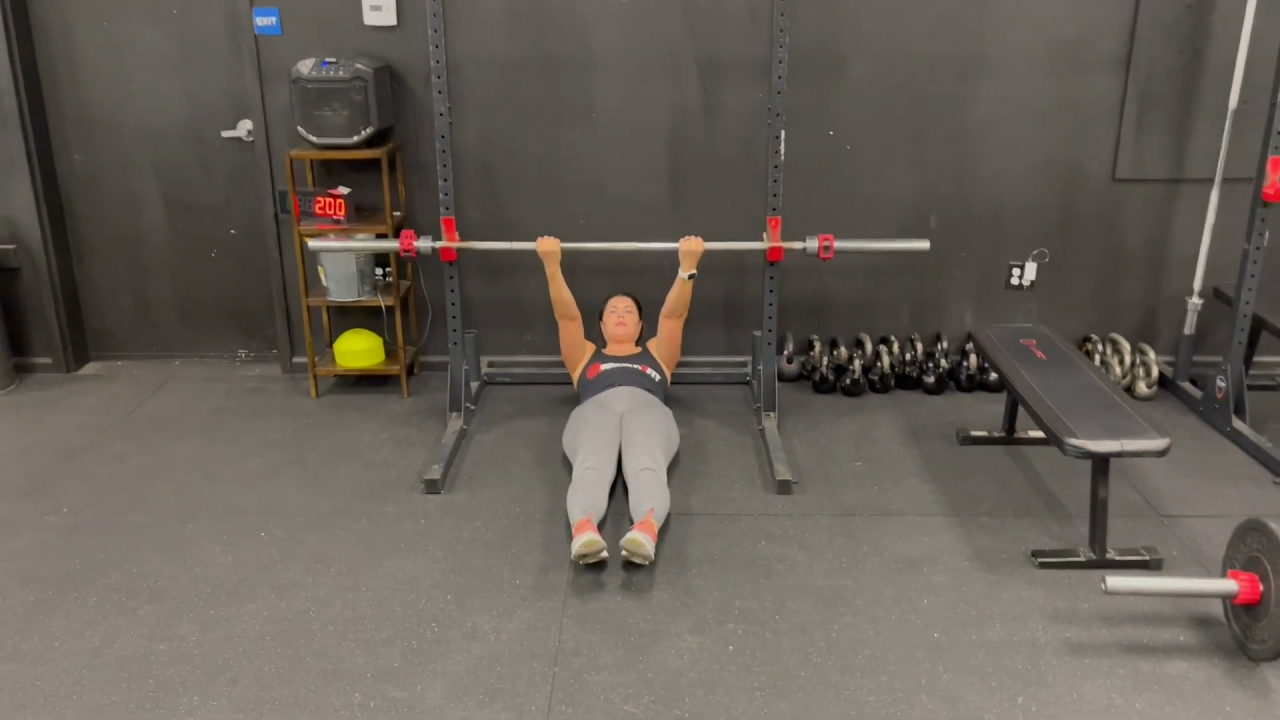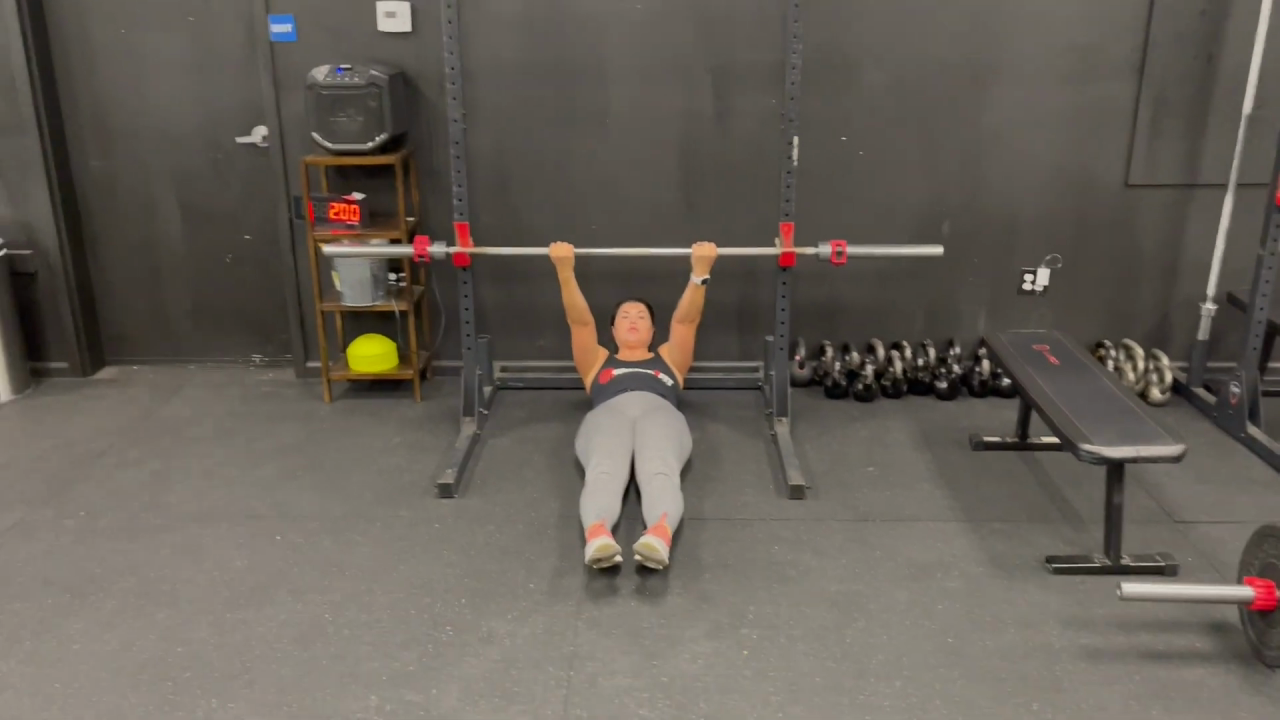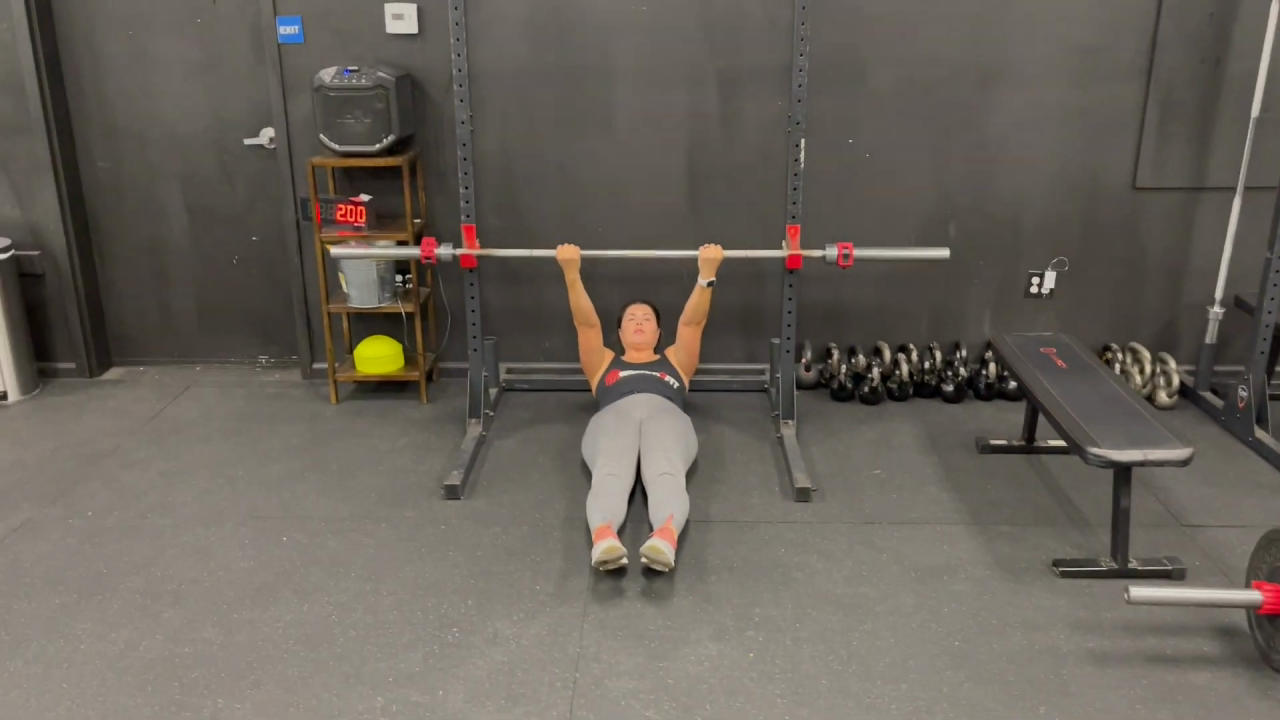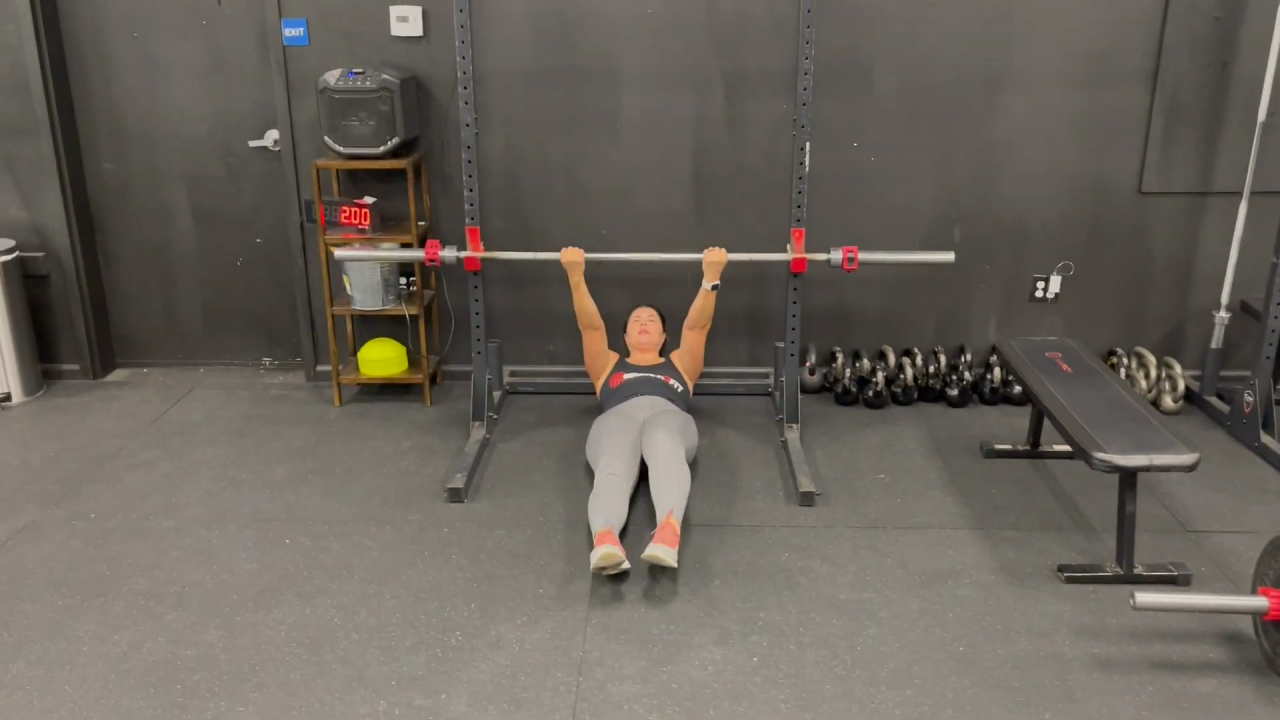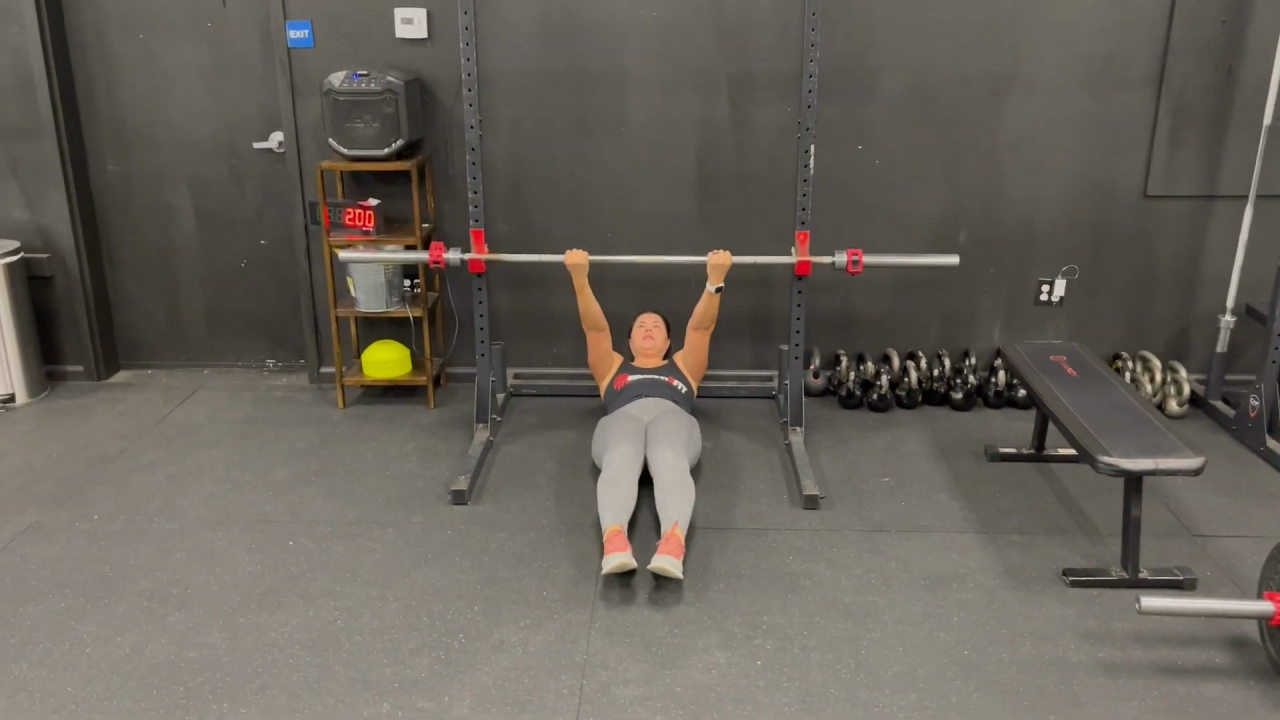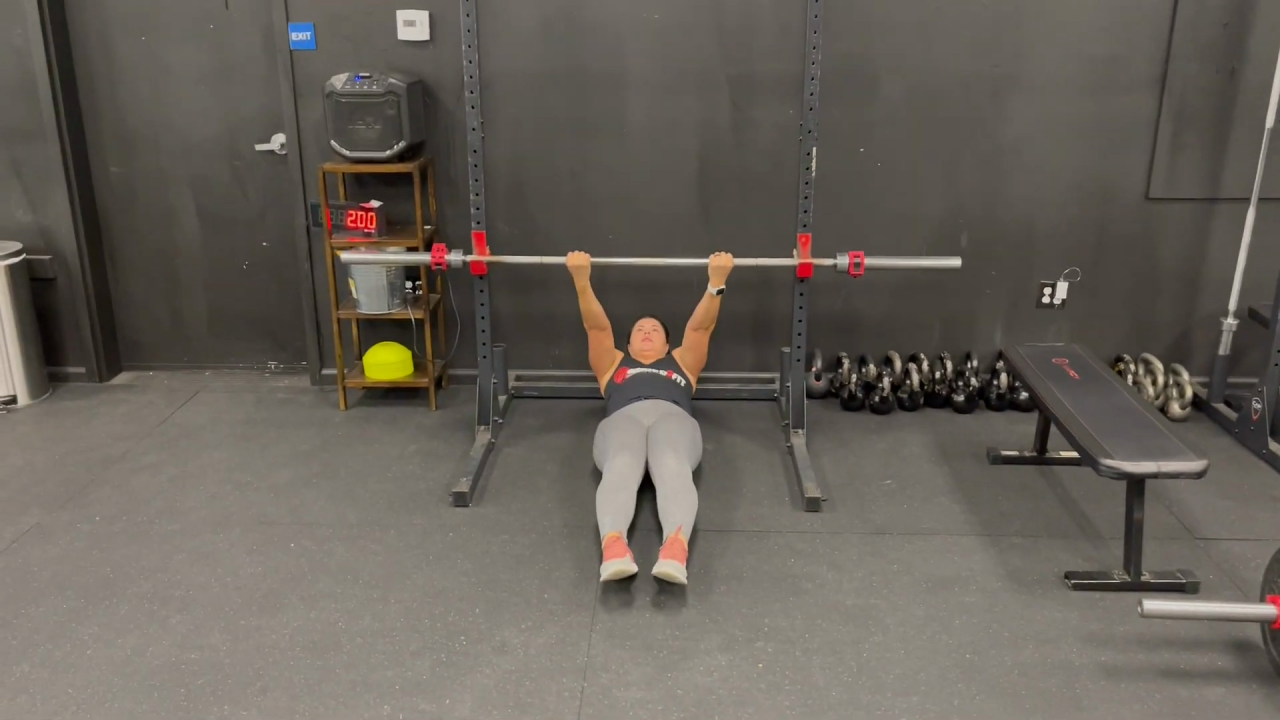
dt=0.3s
person 1, frame 1
left shoulder: (656, 354)
right shoulder: (585, 356)
left elbow: (674, 315)
right elbow: (567, 316)
left wrist: (687, 266)
right wrist: (551, 265)
left hip: (647, 408)
right hip: (595, 410)
left knee: (647, 467)
right knee: (590, 467)
left ankle: (646, 531)
right ankle: (583, 531)
person 1, frame 2
left shoulder: (669, 359)
right shoulder: (597, 361)
left elbow: (686, 320)
right elbow: (579, 321)
left wrist: (700, 271)
right wrist: (564, 269)
left hip: (660, 413)
right hip: (608, 414)
left knee: (660, 472)
right knee: (604, 471)
left ankle: (660, 536)
right ankle: (597, 536)
person 1, frame 3
left shoulder: (674, 361)
right shoulder: (604, 363)
left elbow: (692, 322)
right elbow: (586, 323)
left wrist: (707, 273)
right wrist: (571, 272)
left hip: (665, 415)
right hip: (614, 416)
left knee: (665, 474)
right knee: (610, 473)
left ankle: (666, 538)
right ankle: (603, 537)
person 1, frame 4
left shoulder: (679, 365)
right shoulder: (608, 365)
left elbow: (697, 326)
right elbow: (590, 326)
left wrist: (711, 277)
right wrist: (575, 275)
left hip: (668, 416)
right hip: (617, 418)
left knee: (664, 449)
right knee: (612, 473)
left ankle: (668, 534)
right ankle: (604, 542)
person 1, frame 5
left shoulder: (683, 366)
right shoulder: (612, 367)
left elbow: (701, 327)
right elbow: (594, 327)
left wrist: (715, 280)
right wrist: (579, 278)
left hip: (672, 416)
right hip: (622, 418)
left knee: (670, 461)
right knee: (621, 459)
left ankle: (673, 543)
right ankle: (614, 540)
person 1, frame 6
left shoulder: (682, 363)
right shoulder: (613, 365)
left elbow: (701, 326)
right elbow: (597, 326)
left wrist: (717, 282)
right wrist: (581, 279)
left hip: (673, 418)
right hip: (622, 419)
left knee: (673, 467)
right knee: (620, 468)
left ankle: (675, 547)
right ankle: (613, 546)
